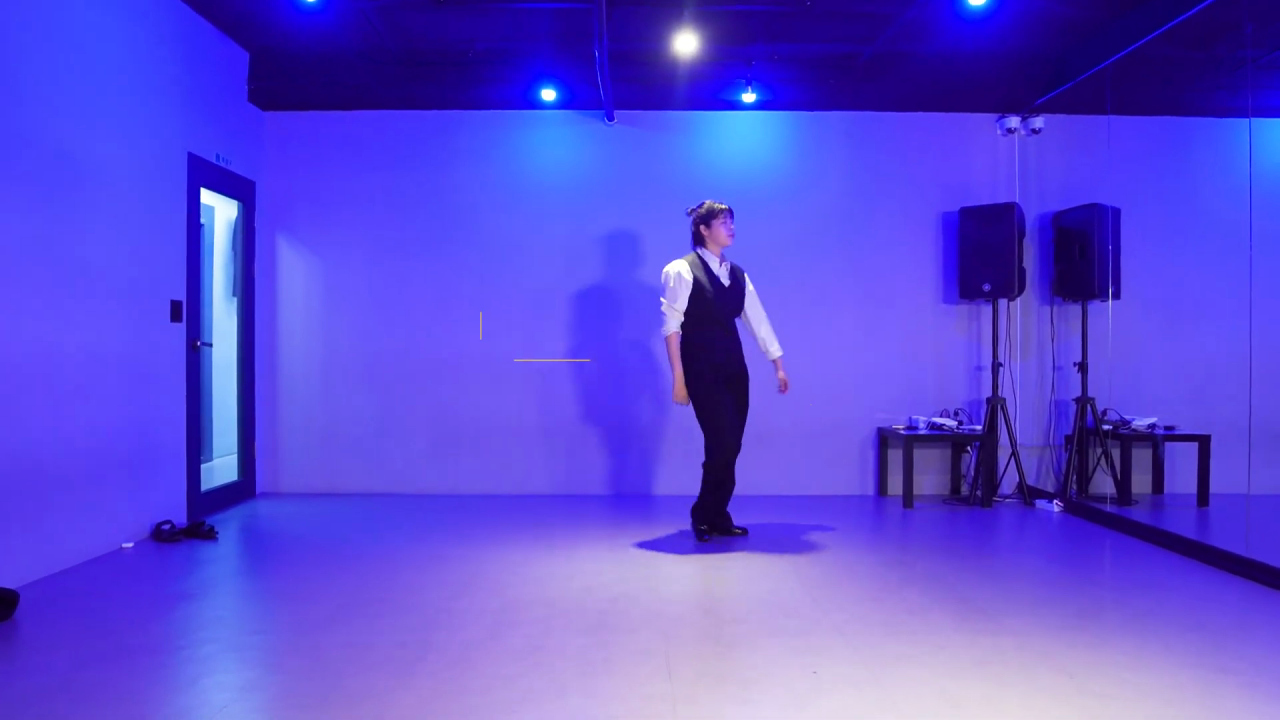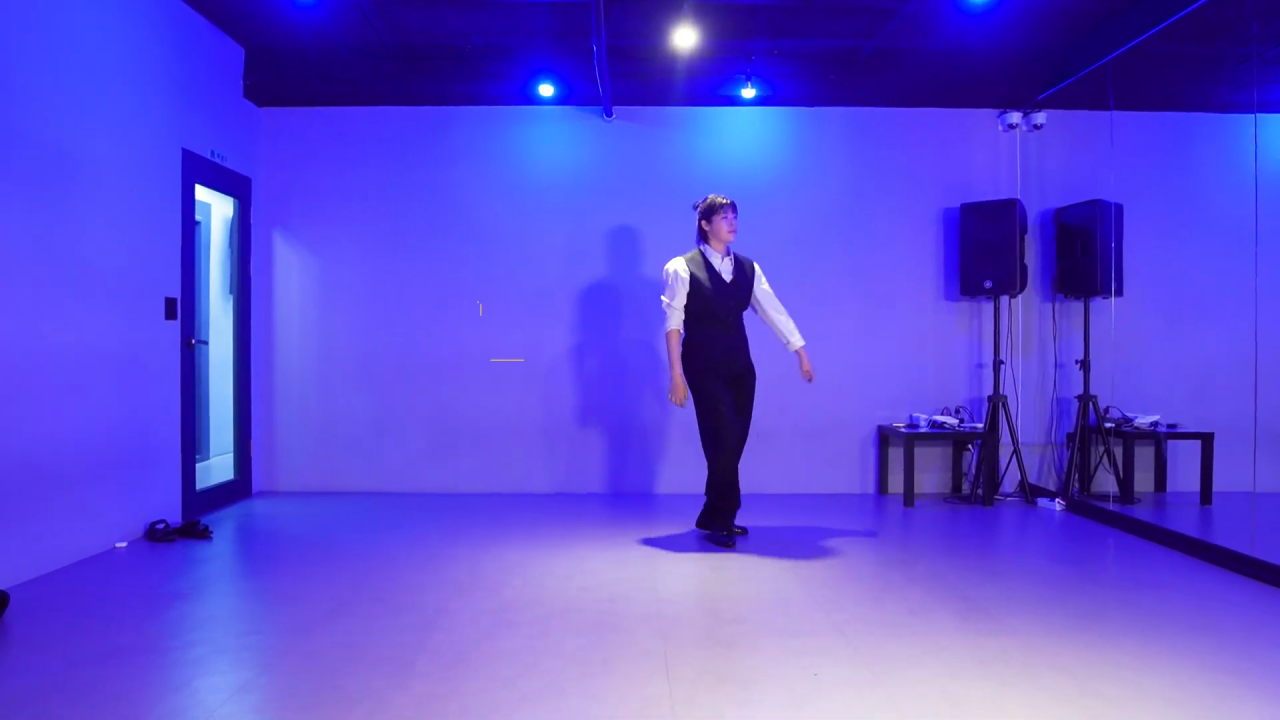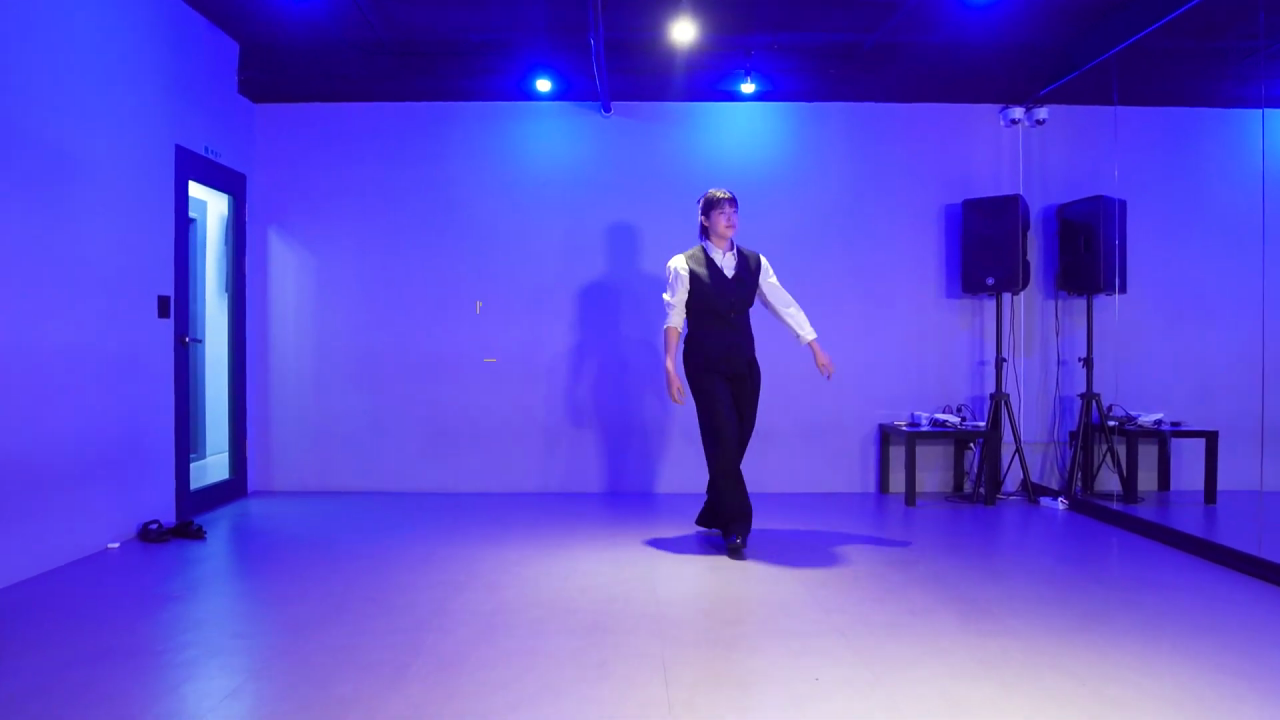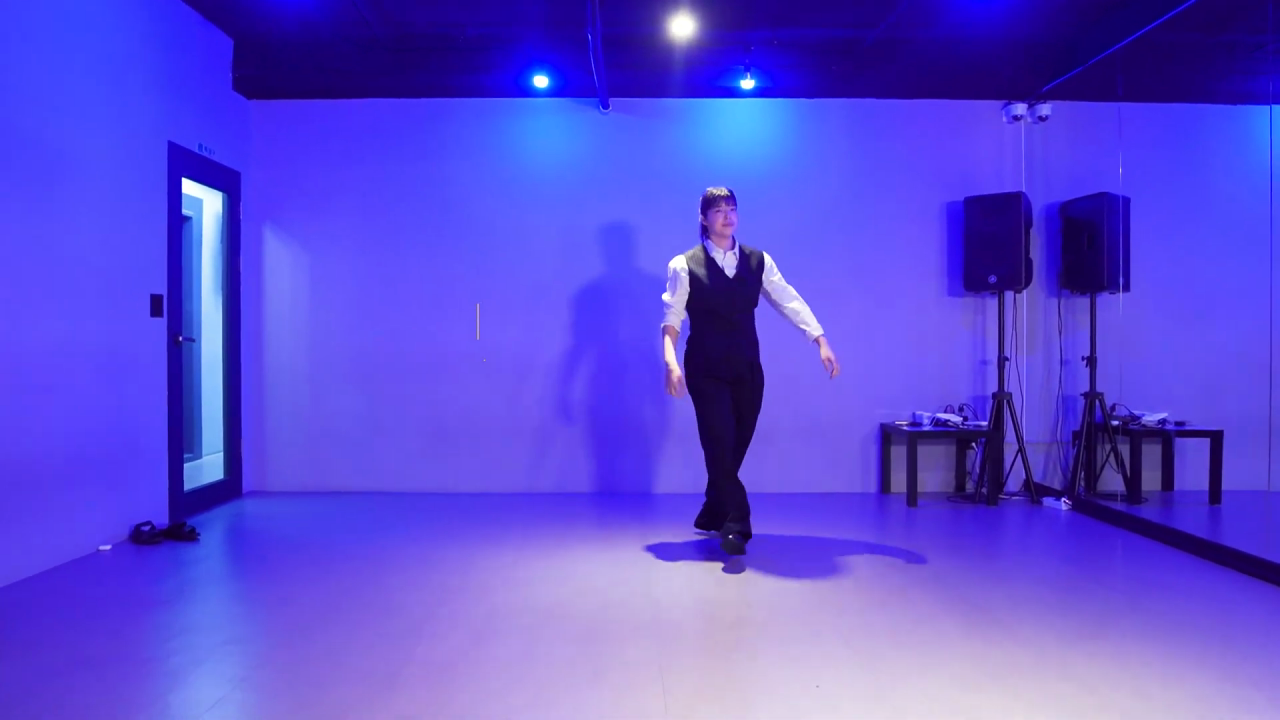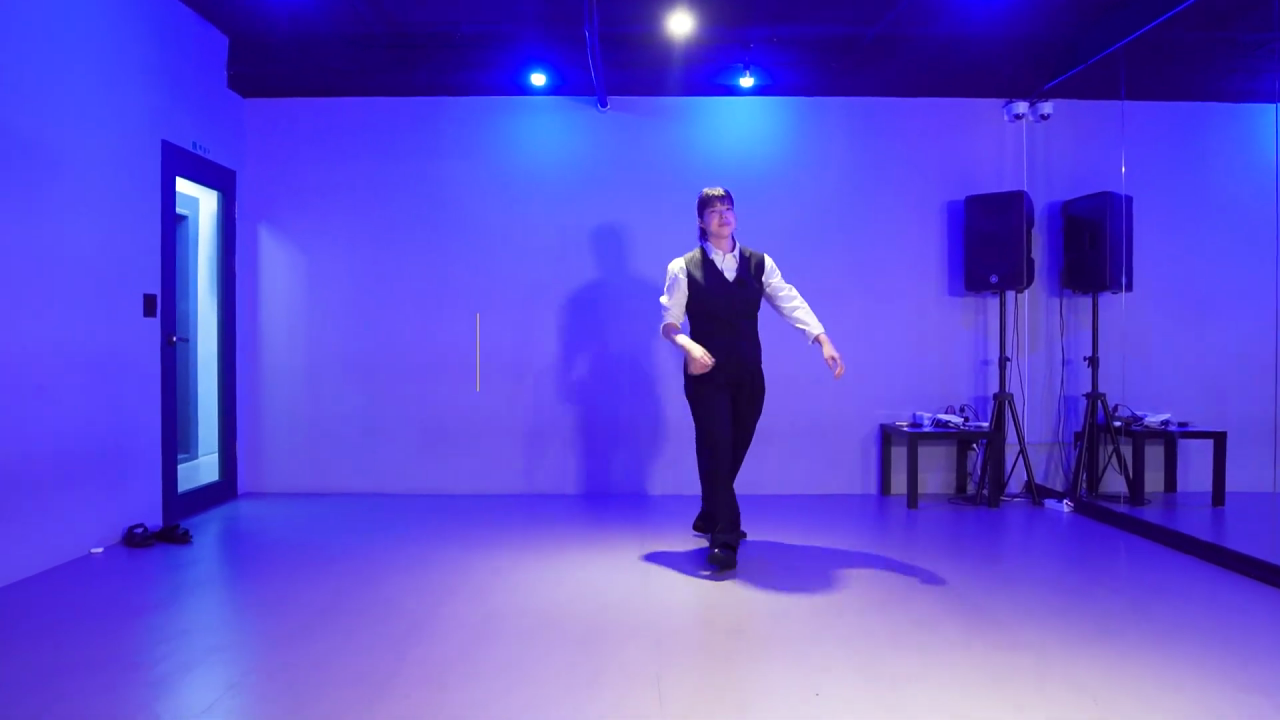
dt=0.1s
person 1, frame 1
left shoulder: (737, 273)
right shoulder: (681, 270)
left elbow: (756, 318)
right elbow: (672, 326)
left wrist: (777, 363)
right wrist: (678, 376)
left hip: (733, 368)
right hip: (703, 369)
left knee: (730, 446)
right knee: (721, 442)
left ankle: (717, 517)
right ankle: (705, 513)
person 1, frame 2
left shoulder: (748, 268)
right shoulder: (681, 267)
left elbow: (773, 311)
right elbow: (672, 323)
left wrist: (801, 352)
right wrist: (677, 373)
left hip: (739, 365)
right hip: (703, 366)
left knee: (734, 442)
right knee: (722, 441)
left ankle: (717, 515)
right ankle: (721, 517)
person 1, frame 3
left shoulder: (754, 262)
right shoulder: (684, 264)
left elbow: (784, 304)
right elbow: (673, 320)
left wrist: (815, 345)
right wrist: (671, 367)
left hip: (744, 363)
right hip: (706, 365)
left knee: (737, 442)
right knee: (722, 440)
left ankle: (718, 514)
right ankle: (735, 523)
person 1, frame 4
left shoulder: (759, 261)
right shoulder: (684, 266)
left elbow: (790, 302)
right elbow: (672, 319)
left wrist: (821, 342)
right wrist: (672, 360)
left hip: (747, 366)
right hip: (707, 368)
left knee: (735, 445)
right knee: (720, 444)
left ankle: (714, 515)
right ankle: (733, 528)
person 1, frame 5
left shoulder: (759, 263)
right shoulder: (684, 268)
left elbow: (792, 303)
right elbow: (670, 322)
left wrist: (824, 341)
right wrist: (689, 346)
left hip: (748, 371)
right hip: (706, 374)
left knee: (734, 451)
right knee: (716, 451)
left ankle: (711, 519)
right ankle: (724, 541)
